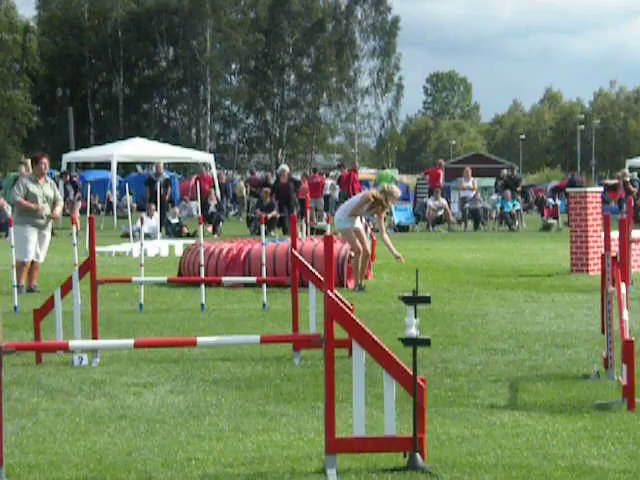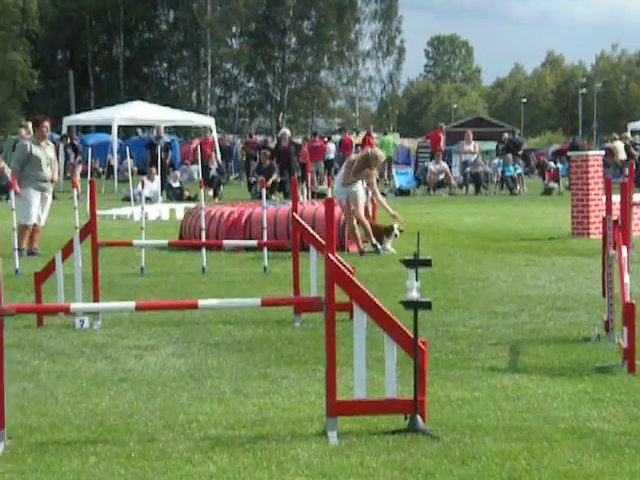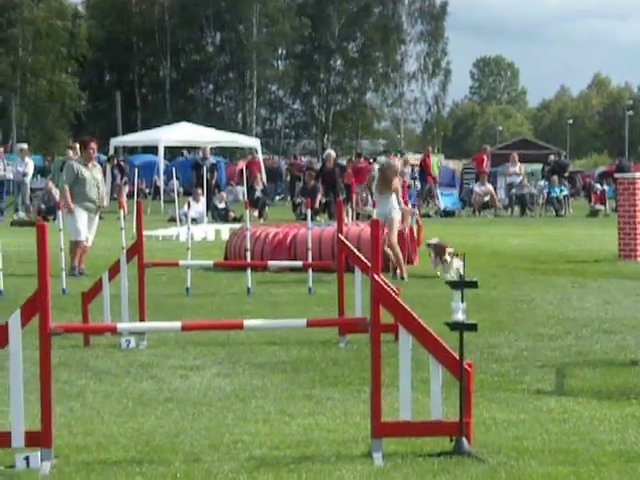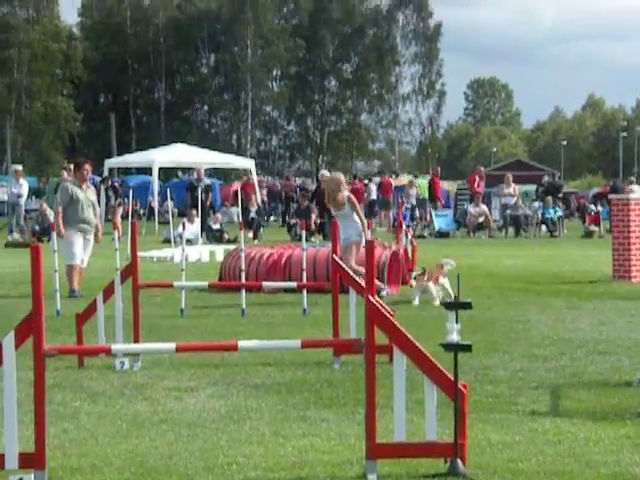
dt=0.3s
person 1, frame 1
left shoulder: (51, 183)
right shoulder: (24, 181)
left elbow: (59, 200)
right elbow: (16, 200)
left wrist: (57, 210)
right wrist: (32, 206)
left hip: (45, 225)
right hip: (26, 224)
left knee: (38, 258)
right knee: (25, 257)
left ankle: (33, 284)
right ankle: (20, 285)
person 1, frame 2
left shoulder: (51, 146)
right shoulder: (26, 144)
left elbow: (54, 163)
right elbow: (16, 165)
left wrist: (55, 174)
right wrist: (15, 184)
left hip: (46, 188)
right hip: (29, 187)
left knee: (39, 221)
right knee: (28, 220)
left ankle: (33, 248)
right ankle: (21, 248)
person 1, frame 3
left shoulder: (98, 167)
right shoulder: (73, 165)
left elbow: (102, 186)
right elbow: (65, 186)
left wrist: (104, 200)
right wrist: (68, 203)
left hip: (94, 209)
right hip: (77, 207)
left knee: (87, 240)
right knee: (79, 238)
left ankle: (81, 267)
right ankle: (74, 266)
person 1, frame 4
left shoulder: (92, 189)
right shoulder: (67, 187)
left elbow: (96, 209)
right elbow: (59, 208)
left wrist: (99, 228)
right wrist: (59, 226)
left hip: (89, 230)
right hip: (72, 229)
left knee: (82, 262)
right knee: (74, 260)
left ankle: (77, 288)
right ankle: (73, 289)
person 2, frame 1
left shoulder: (380, 207)
right shoulder: (369, 196)
left elbow: (383, 233)
right elbow: (350, 214)
left wrist: (394, 252)
right wrist: (371, 212)
left hip: (354, 220)
right hip: (342, 218)
left knee: (367, 252)
right knee: (358, 249)
left ankle: (360, 280)
right ankle: (358, 283)
person 2, frame 2
left shoulder: (370, 170)
right shoulder: (352, 160)
left elbow: (376, 194)
right elbow: (344, 183)
left wrist: (390, 211)
right wrist: (360, 177)
left hip: (356, 188)
right hip: (342, 189)
left knee: (359, 216)
right knee: (351, 223)
left ankle: (372, 241)
right ankle: (361, 249)
person 2, frame 3
left shoulder: (395, 183)
right shoulder: (375, 179)
left elbow: (400, 203)
left wrist: (403, 207)
left hip: (392, 211)
right hip: (379, 212)
left knee: (392, 242)
left ankle: (404, 274)
right ankle: (397, 264)
person 2, frame 4
left shoulder: (349, 197)
right shoulder: (329, 199)
left elbow: (361, 217)
left wrist: (366, 237)
left hip: (356, 233)
right hip: (345, 236)
left knee: (351, 265)
right knee: (348, 268)
left ankle: (379, 287)
